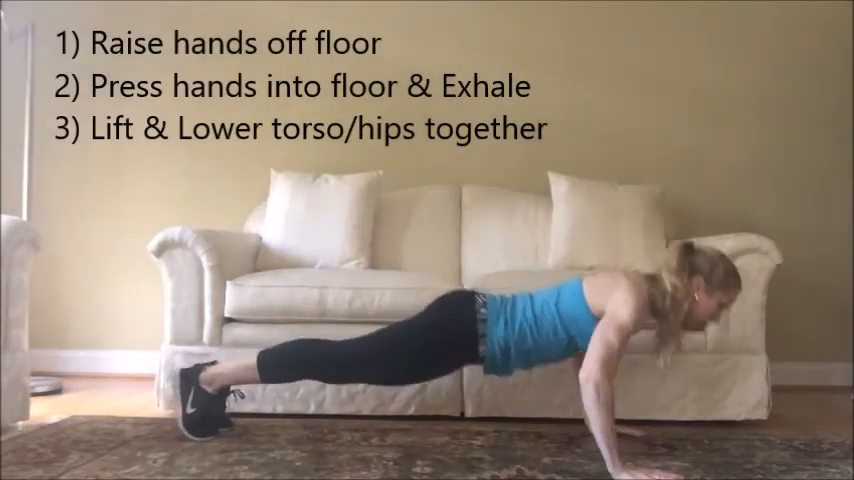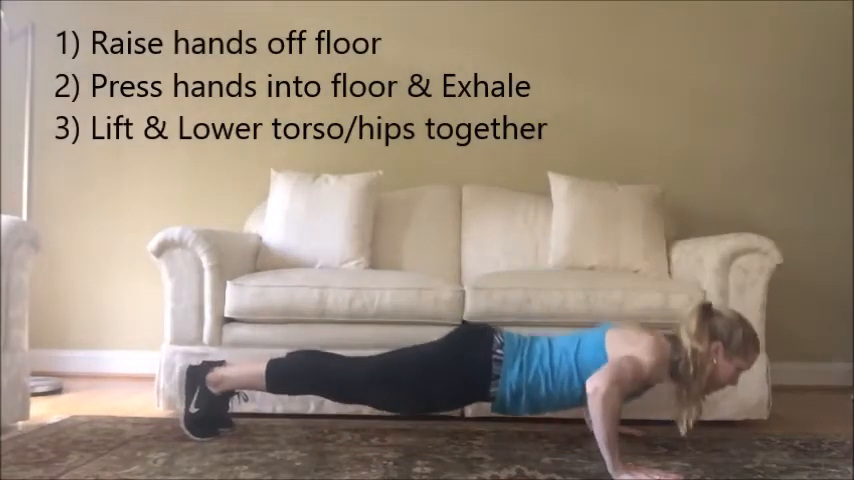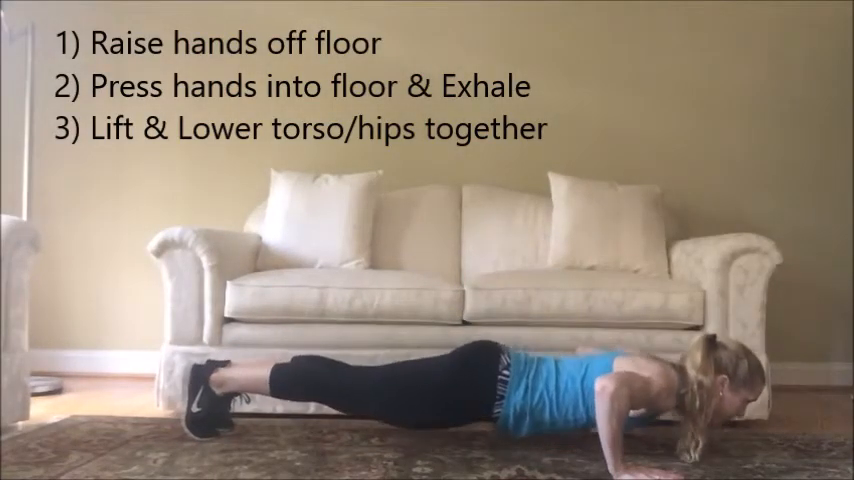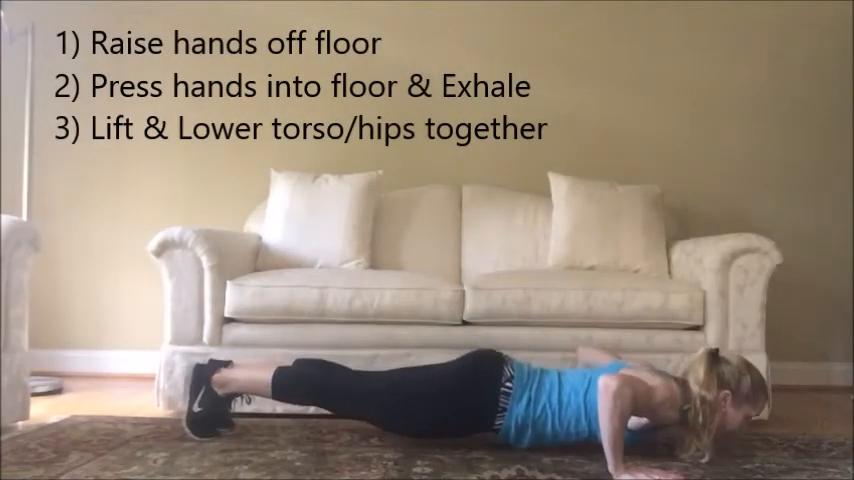
dt=0.4s
person 1, frame 1
left shoulder: (636, 289)
right shoulder: (632, 298)
left elbow: (588, 357)
right elbow: (592, 377)
left wrist: (606, 423)
left hip: (475, 321)
right hip: (469, 329)
left knee: (343, 361)
right knee: (342, 363)
left ankle: (213, 379)
right ankle: (210, 379)
person 1, frame 2
left shoulder: (653, 344)
right shoulder: (654, 354)
right elbow: (600, 389)
left wrist: (607, 427)
left hip: (489, 355)
right hip: (483, 366)
left knee: (351, 377)
right knee: (350, 381)
left ankle: (219, 375)
right ankle: (217, 379)
person 1, frame 3
left shoulder: (659, 371)
right shoulder: (664, 384)
right elbow: (607, 389)
left wrist: (617, 424)
left hip: (495, 373)
right hip: (489, 385)
left knee: (355, 386)
right knee: (354, 390)
left ankle: (223, 375)
right ankle: (219, 380)
person 1, frame 4
left shoulder: (659, 384)
right shoulder: (667, 398)
left elbow: (586, 353)
right elbow: (611, 387)
left wrist: (636, 429)
left hip: (497, 382)
right hip: (492, 396)
left knee: (356, 389)
right knee: (353, 393)
left ankle: (224, 374)
right ankle: (221, 380)
